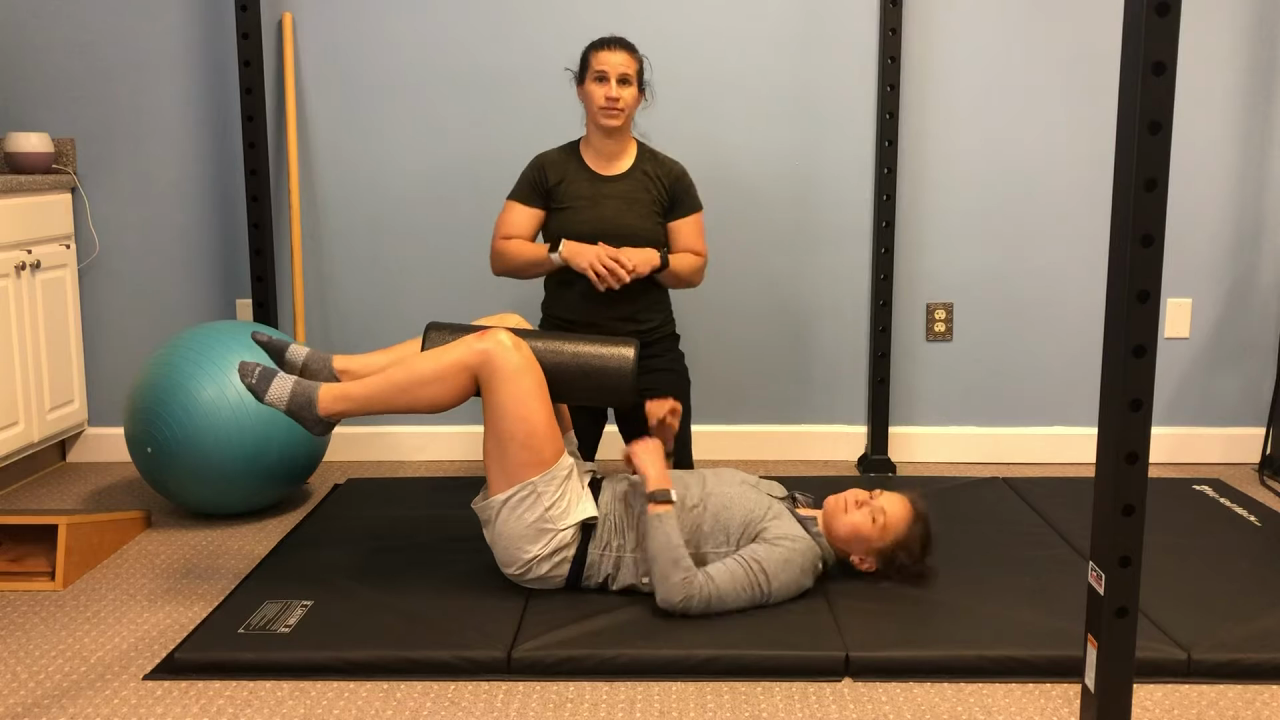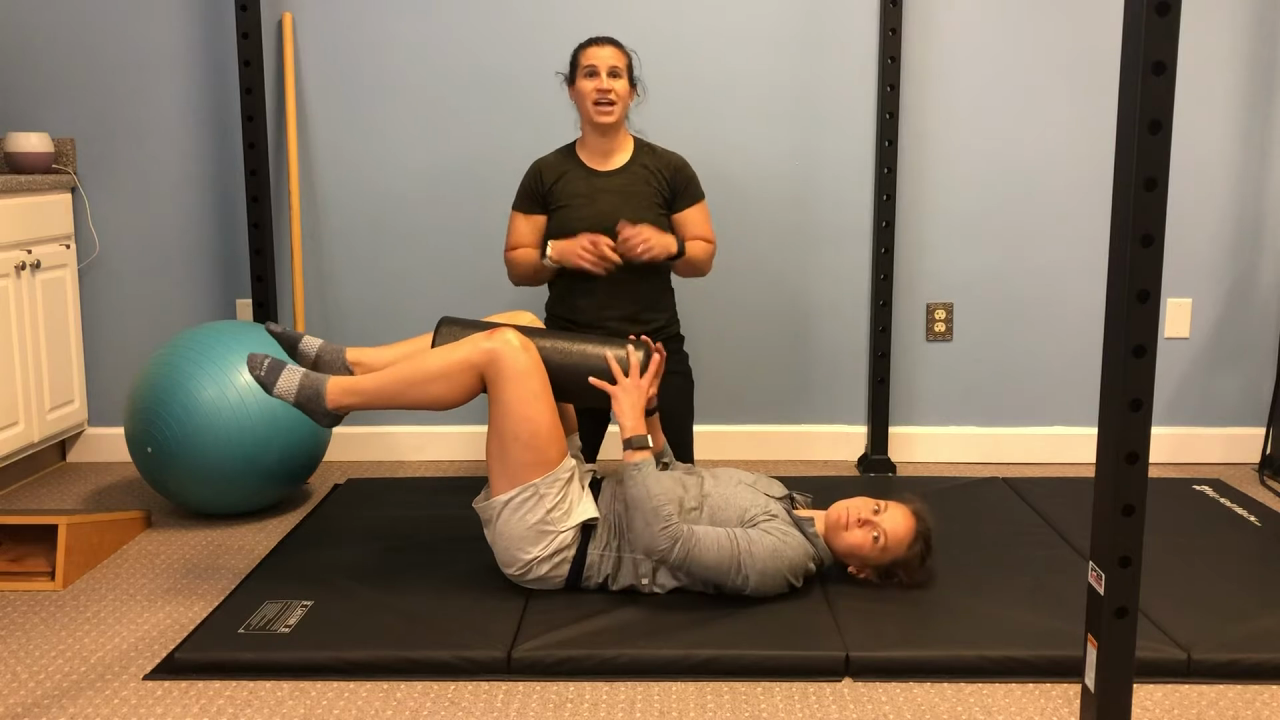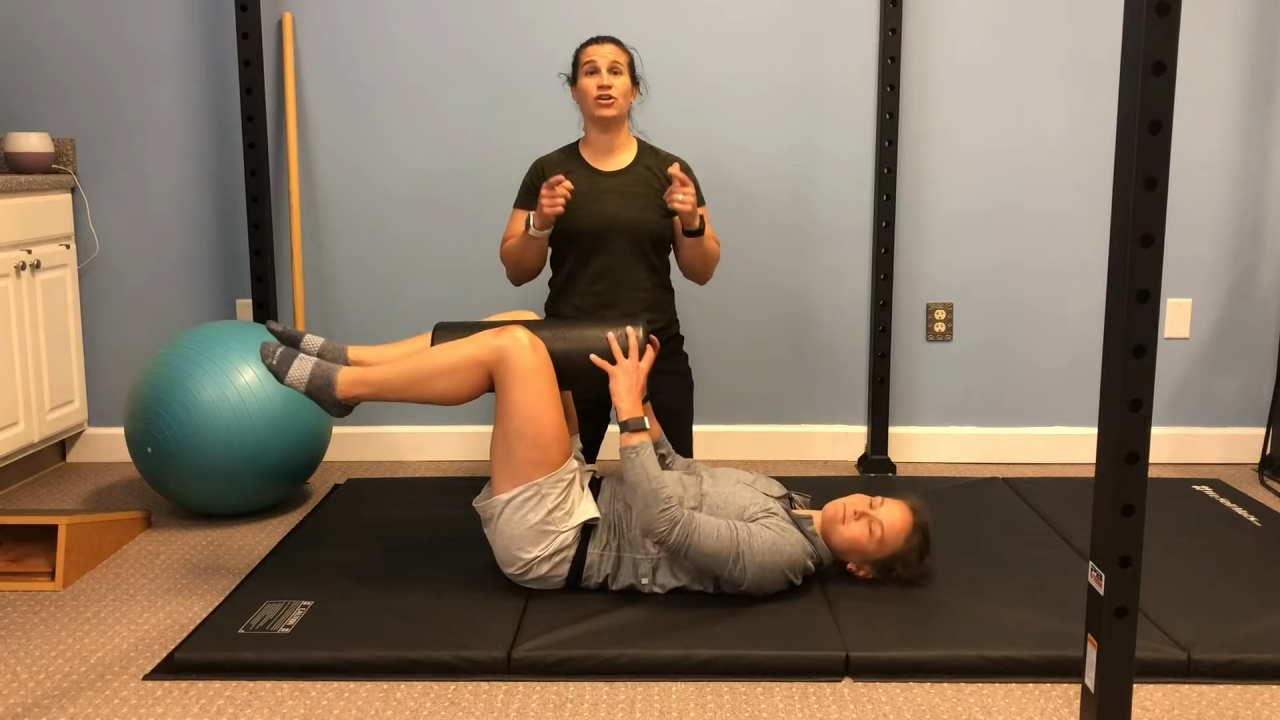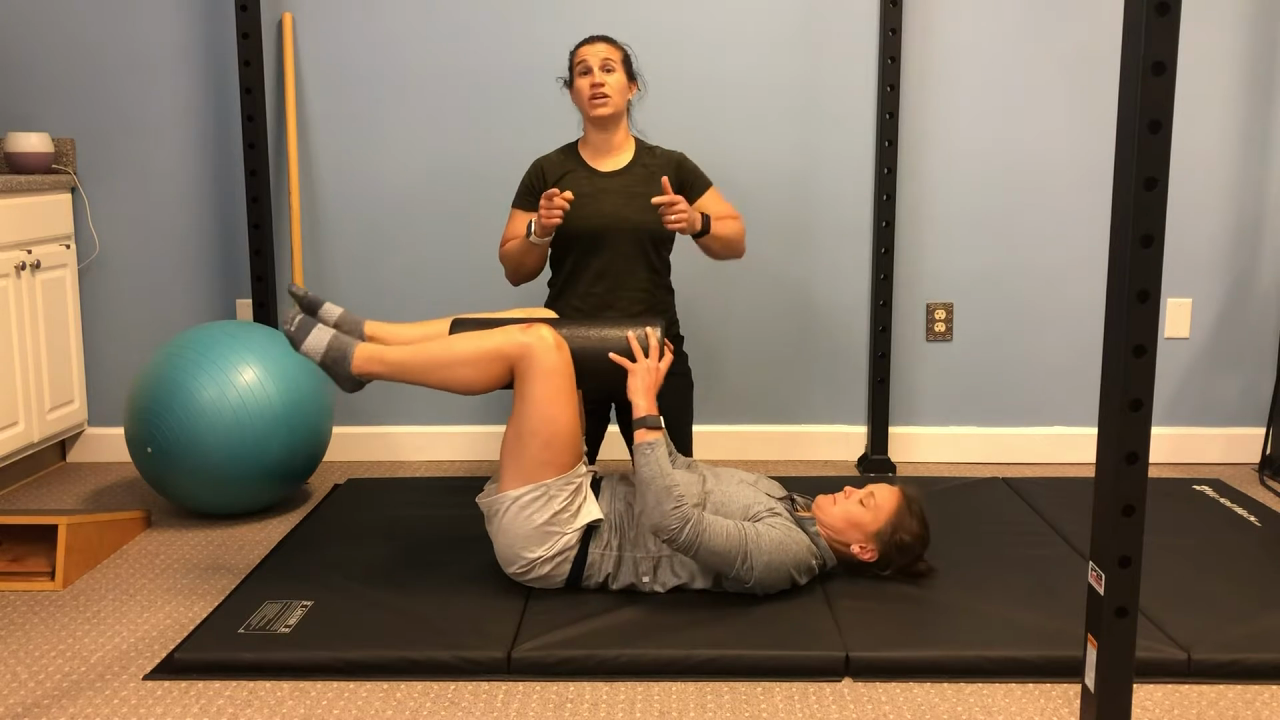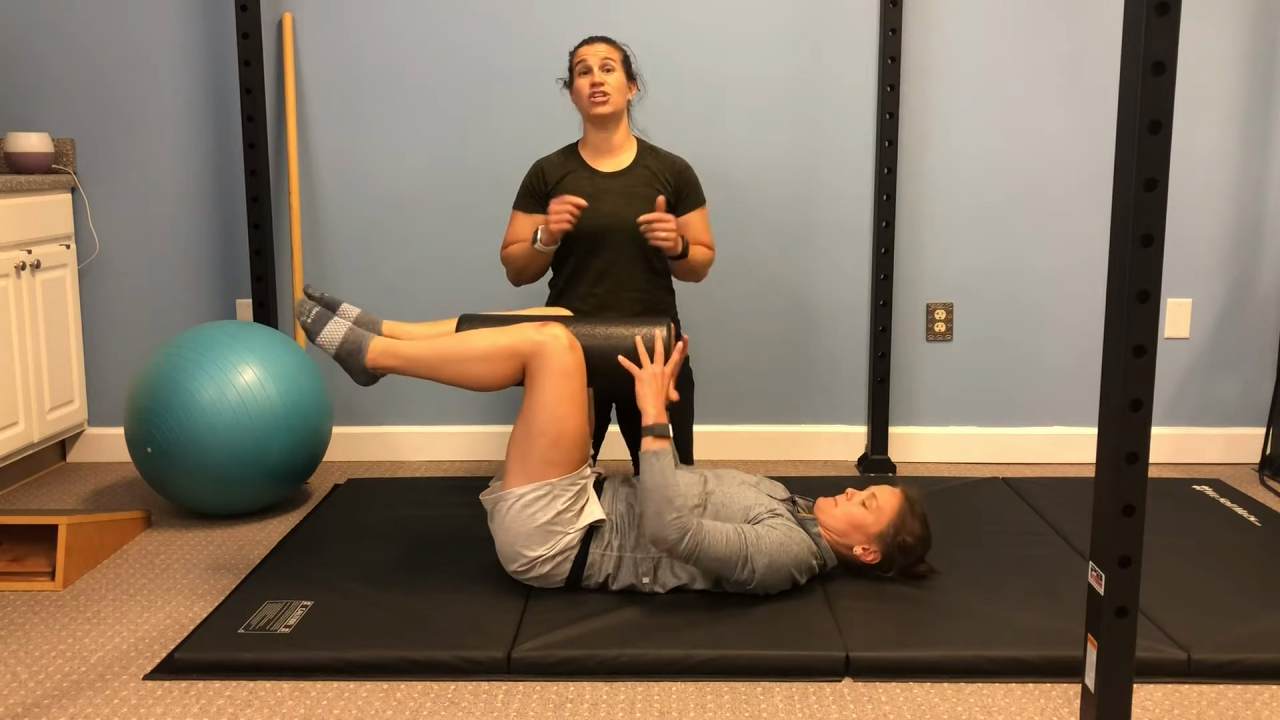
dt=0.4s
person 1, frame 1
left shoulder: (796, 557)
right shoulder: (789, 505)
left elbow: (680, 591)
left wrist: (654, 481)
right wrist: (661, 444)
left hip: (550, 540)
right hip: (585, 499)
left knee: (498, 352)
right knee: (507, 329)
left ankle: (319, 402)
right ankle: (329, 369)
person 1, frame 2
left shoulder: (782, 557)
right shoulder: (789, 503)
left elbow: (662, 538)
left wrist: (629, 425)
right wrist: (648, 409)
left hip: (549, 541)
right hip: (583, 499)
left knee: (503, 350)
right knee: (519, 324)
left ankle: (326, 396)
right ankle: (342, 362)
person 1, frame 3
left shoulder: (780, 555)
right shoulder: (791, 507)
left elbow: (663, 522)
left wrist: (626, 409)
right wrist: (641, 404)
left hip: (548, 541)
right hip: (583, 499)
left knee: (514, 348)
right knee: (523, 328)
left ankle: (339, 386)
right ankle: (342, 358)
person 1, frame 4
left shoulder: (785, 554)
right shoulder: (787, 506)
left elbow: (671, 521)
left wrist: (642, 408)
right wrist: (649, 402)
left hip: (548, 541)
right hip: (586, 502)
left knee: (538, 346)
right knee: (543, 323)
left ankle: (351, 359)
right ankle: (359, 332)
person 1, frame 5
left shoulder: (788, 553)
right shoulder: (789, 507)
left elbow: (670, 531)
left wrist: (654, 412)
right wrist: (659, 395)
left hip: (549, 539)
right hip: (591, 502)
left knee: (551, 344)
right knee: (557, 323)
left ankle: (368, 353)
right ankle: (372, 331)
person 2, frame 1
left shoulder: (668, 175)
right shoulder: (547, 169)
left elbow: (695, 266)
right elbow: (502, 256)
left wrist: (654, 259)
right wrist: (567, 251)
left hip: (651, 355)
person 2, frame 2
left shoulder: (668, 169)
right shoulder: (546, 173)
left elbow: (703, 261)
right elbow: (517, 269)
left wrist: (670, 245)
right wrist: (557, 253)
person 2, frame 3
left shoulder: (668, 170)
right shoulder: (548, 171)
left elbow: (702, 271)
right elbow: (515, 271)
left wrist: (690, 221)
right wrist: (541, 224)
left hip: (656, 355)
person 2, frame 4
left shoulder: (670, 167)
right shoulder: (547, 171)
left elbow: (735, 241)
right elbow: (514, 270)
left wrist: (695, 224)
right wrist: (541, 231)
person 2, frame 5
left shoulder: (672, 170)
right shoulder: (547, 173)
left elbow: (701, 263)
right elbow: (515, 269)
left wrist: (675, 244)
right wrist: (546, 234)
